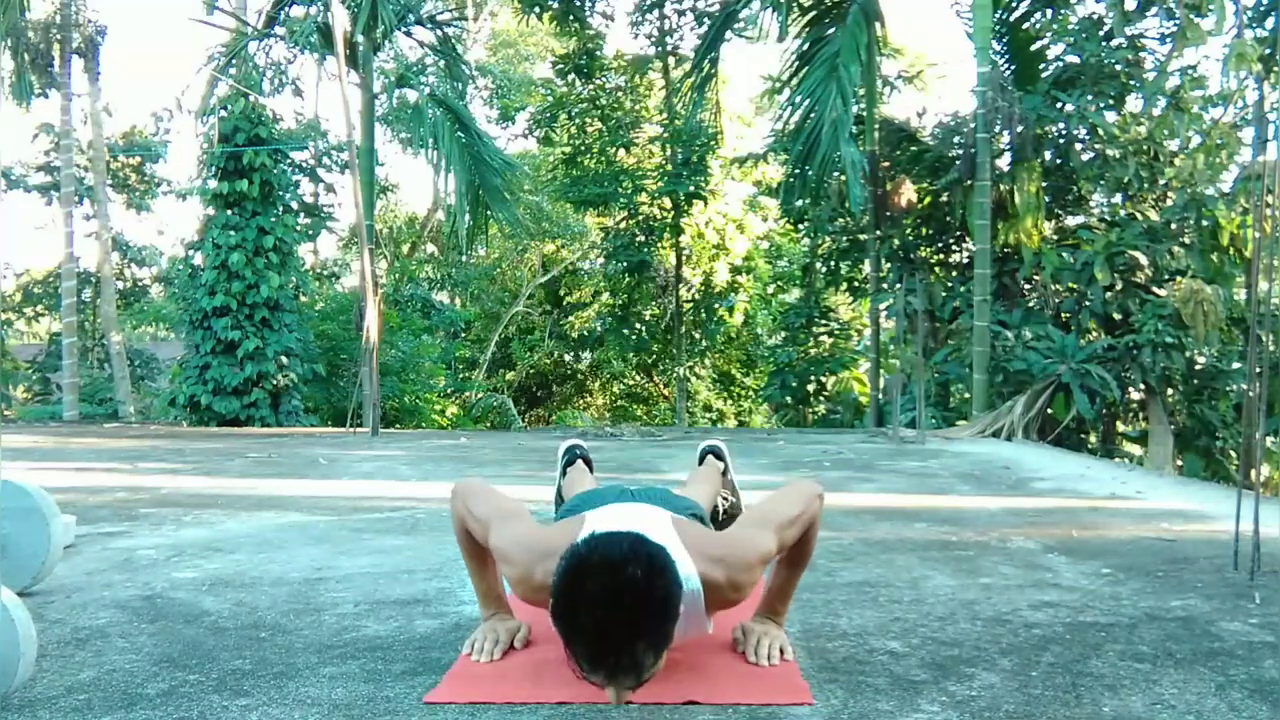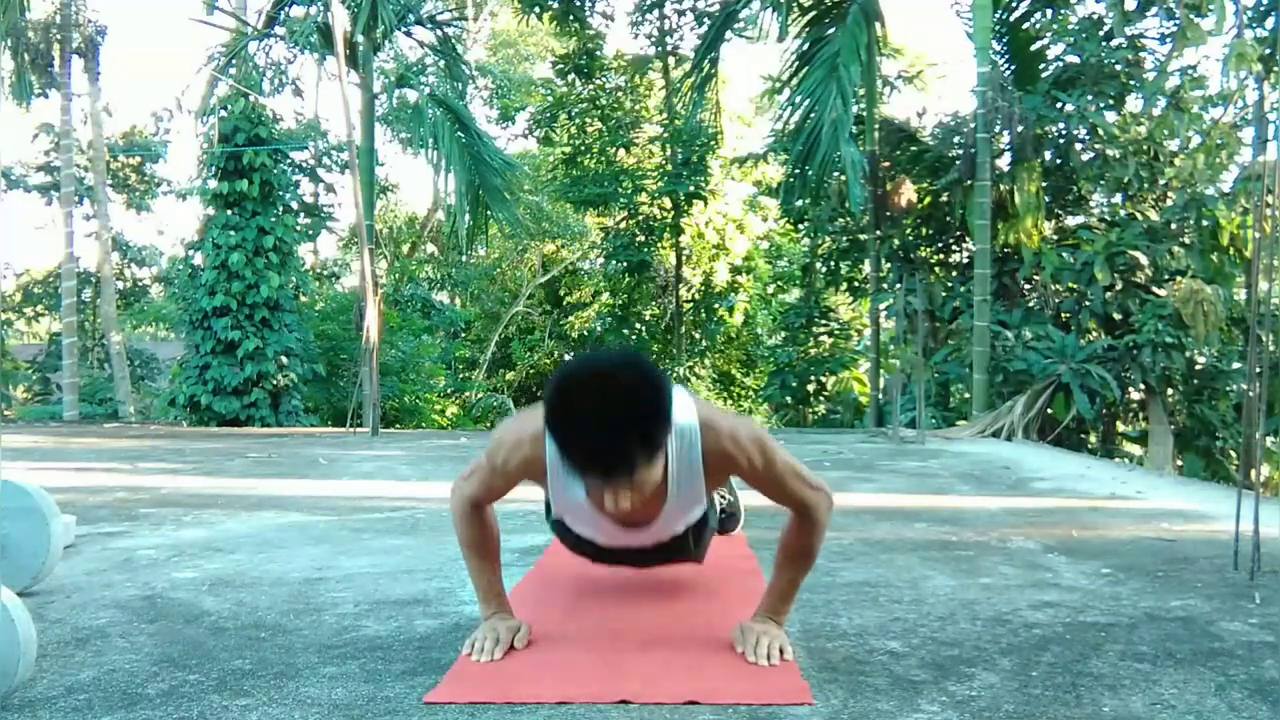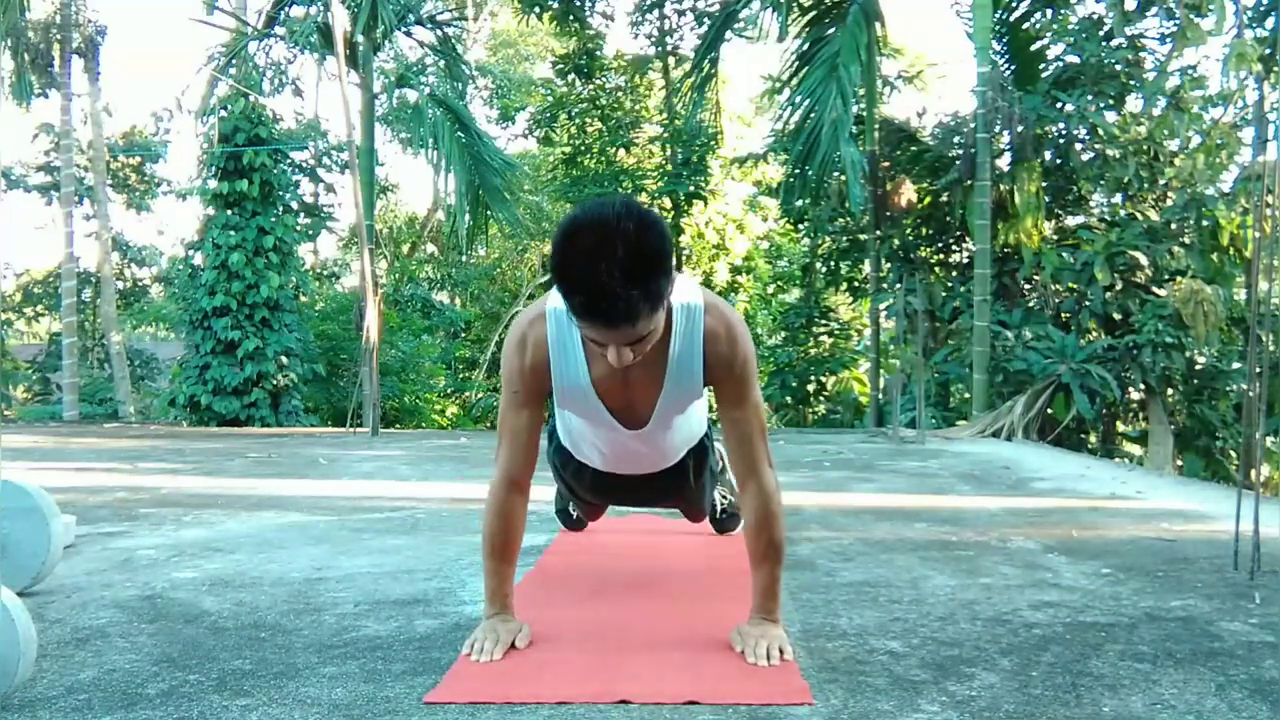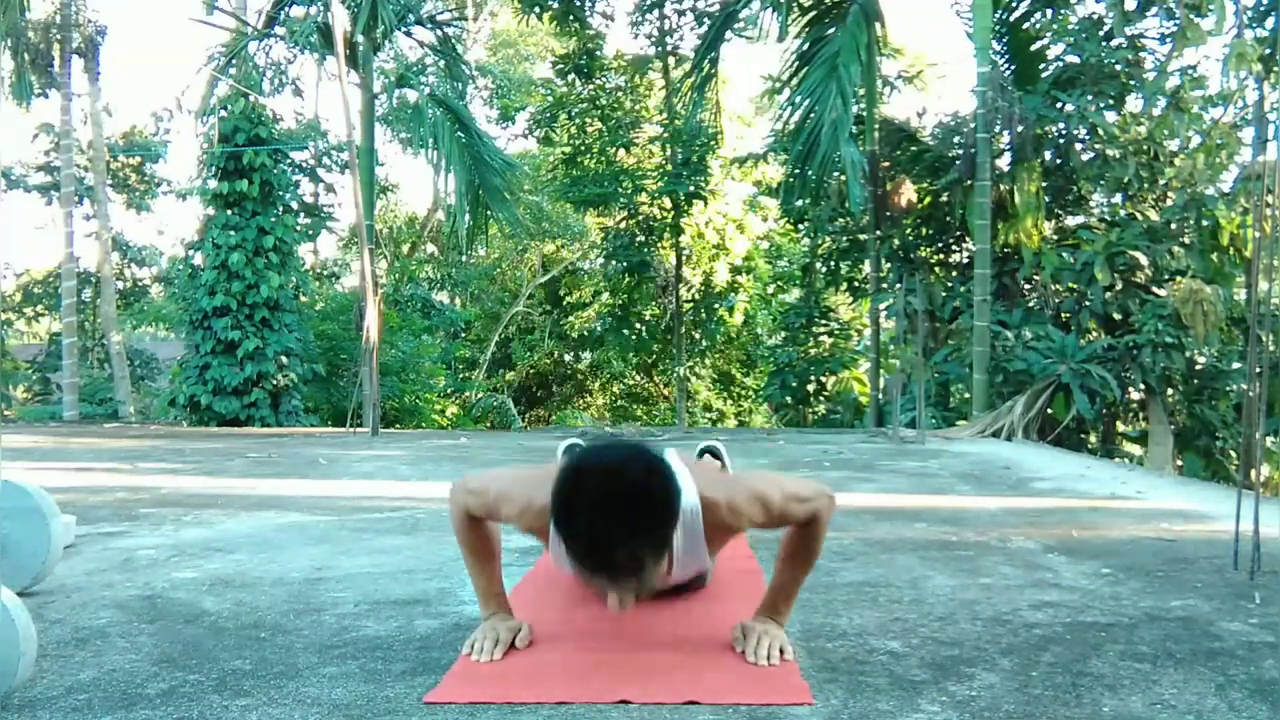
dt=0.5s
person 1, frame 1
left shoulder: (724, 573)
right shoulder: (533, 569)
left elbow: (810, 497)
right elbow: (463, 496)
left wrist: (770, 619)
right wrist: (494, 615)
left hip: (673, 513)
right hip: (588, 513)
left ankle: (712, 464)
right ankle: (574, 465)
person 1, frame 2
left shoulder: (720, 437)
right shoulder: (528, 442)
left elbow: (815, 502)
right elbow: (467, 498)
left wrist: (770, 618)
right wrist: (495, 614)
left hip: (680, 531)
person 1, frame 3
left shoulder: (718, 329)
right shoulder: (533, 336)
left elbow: (755, 477)
right elbow: (512, 481)
left wrist: (764, 618)
right wrist: (497, 613)
left hip: (681, 459)
right hip: (582, 460)
left knee: (703, 510)
right knee: (580, 514)
left ankle: (717, 487)
right ankle: (572, 498)
person 1, frame 4
left shoulder: (719, 508)
right shoulder: (537, 506)
left elbow: (821, 501)
right elbow: (463, 497)
left wrist: (771, 617)
right wrist: (495, 613)
right hip: (584, 501)
right ankle: (575, 461)
